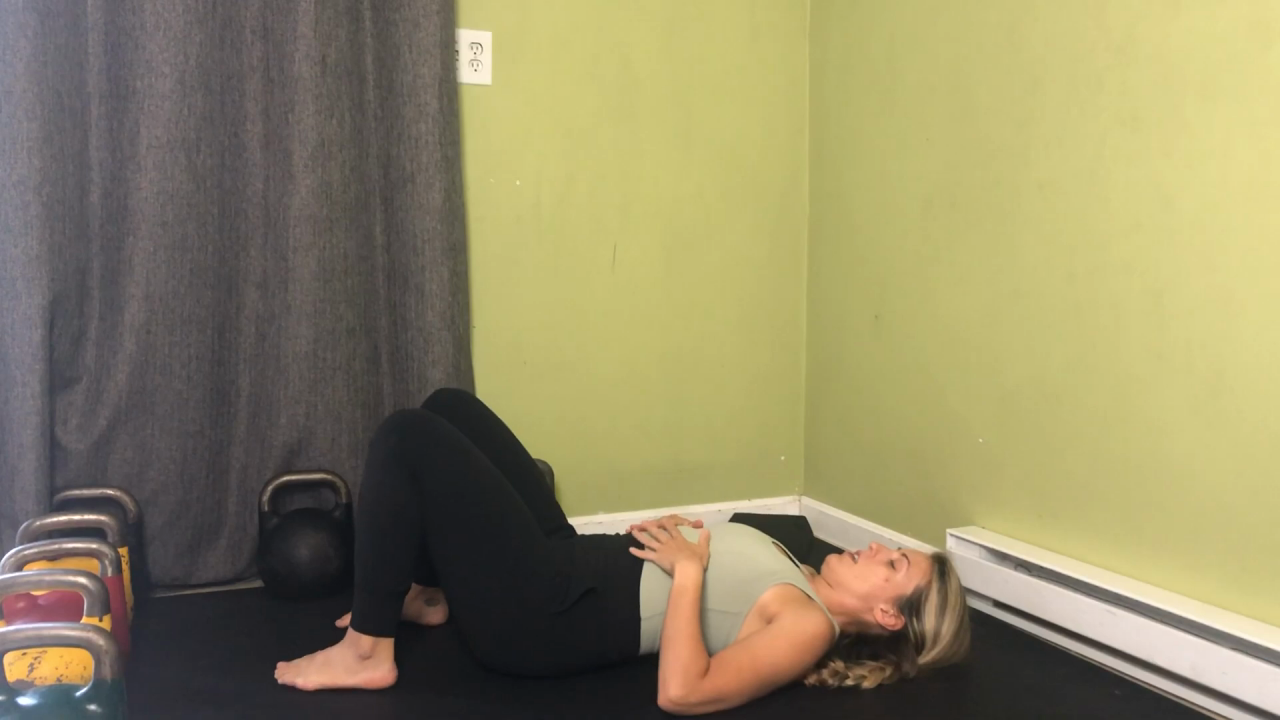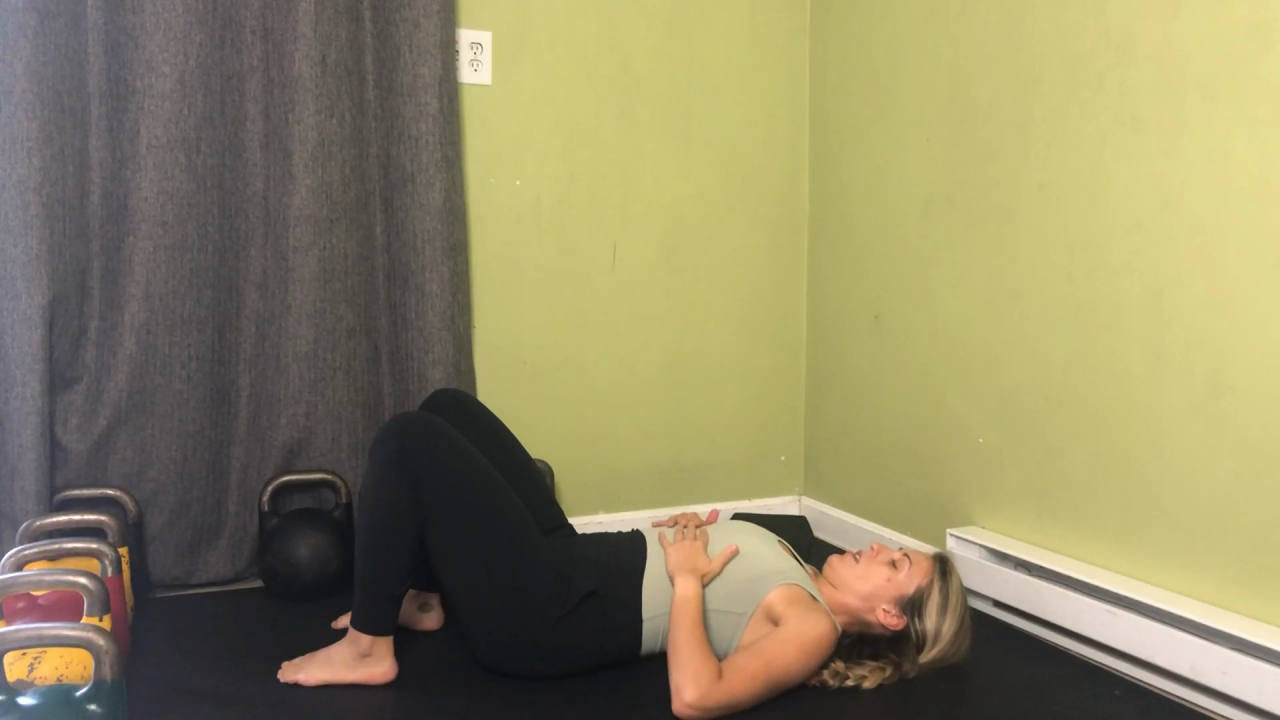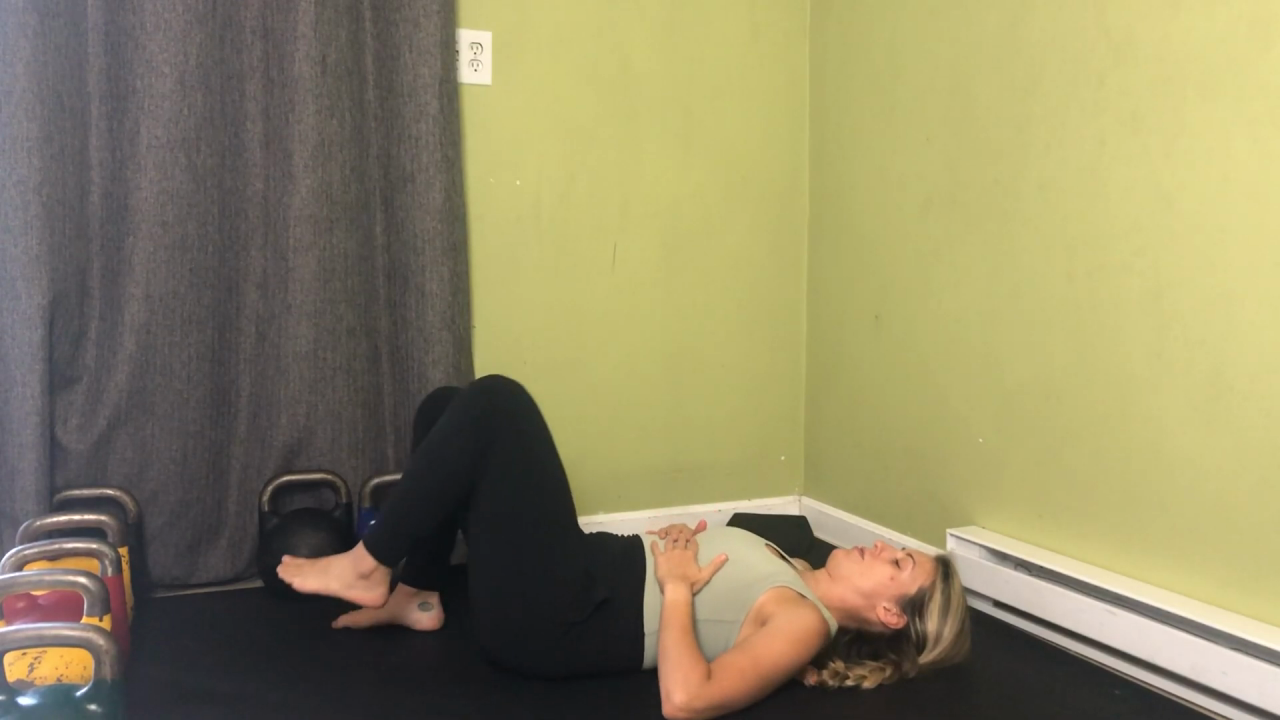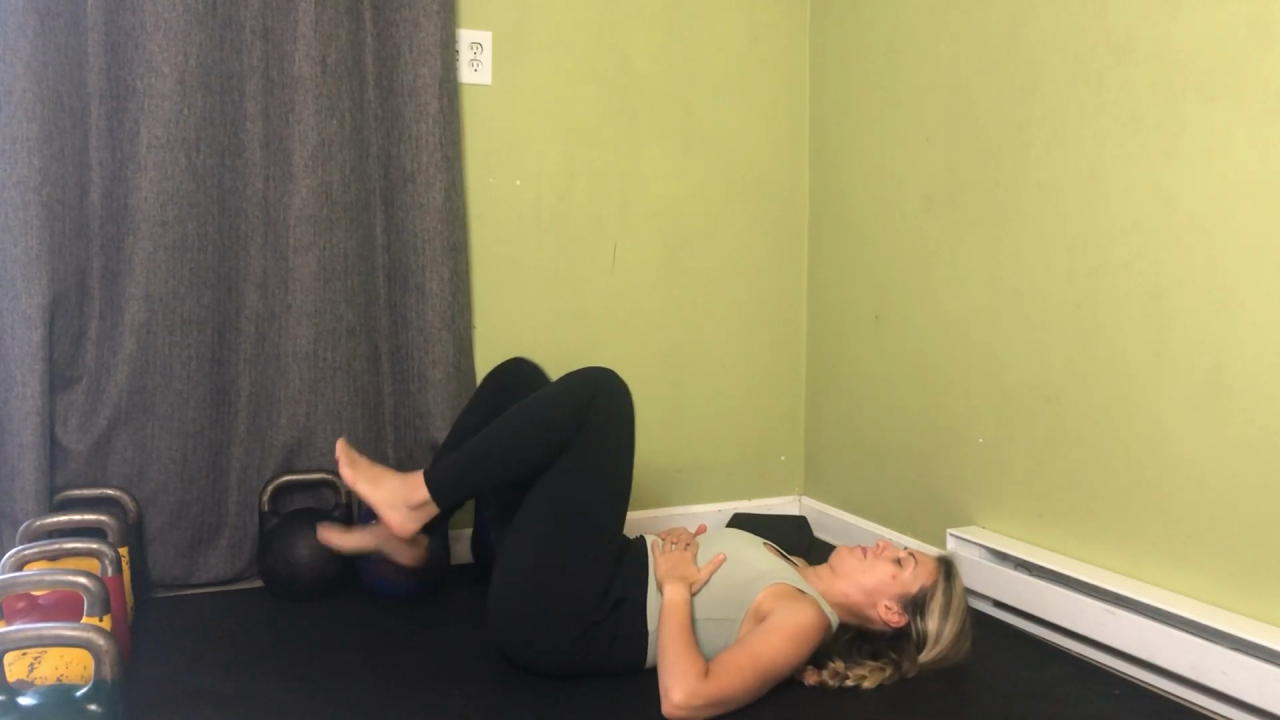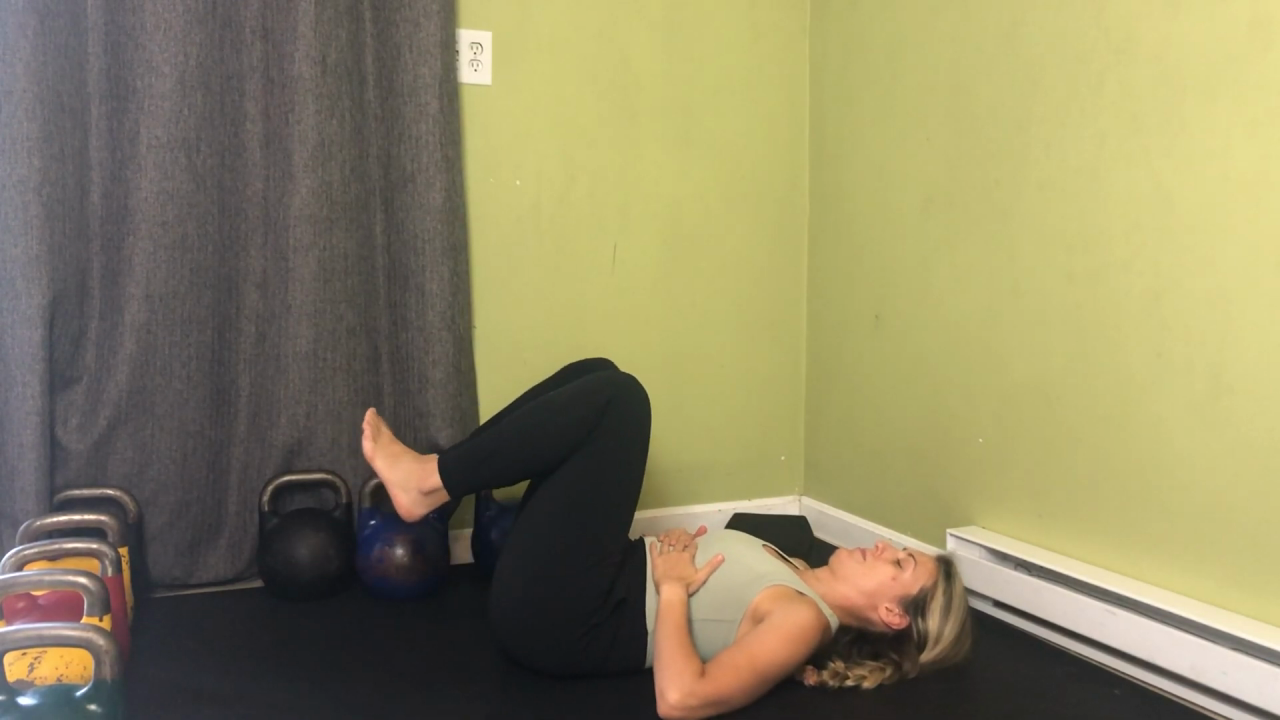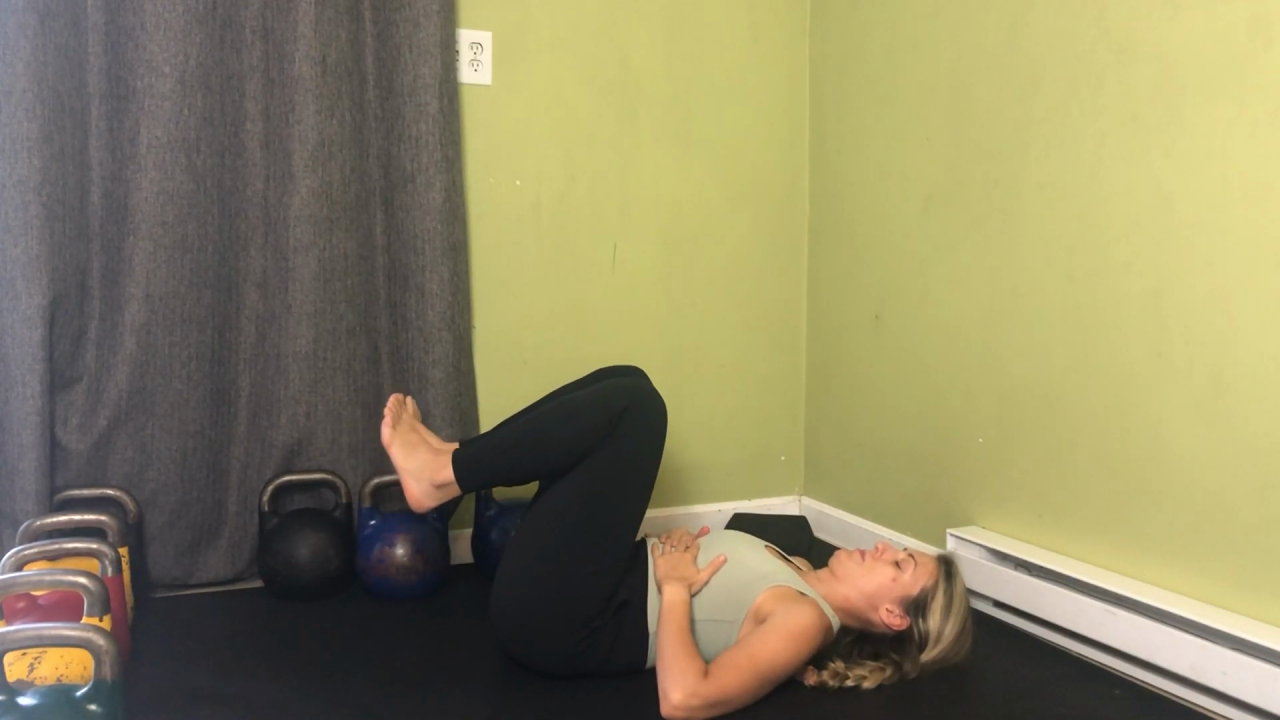
dt=0.4s
person 1, frame 1
left shoulder: (809, 627)
right shoulder: (798, 581)
left wrist: (687, 570)
right wrist: (676, 534)
left hip: (538, 617)
right hip: (569, 563)
left knee: (406, 438)
right knee: (450, 406)
left ankle: (367, 652)
right ankle: (425, 592)
person 1, frame 2
left shoulder: (813, 629)
right shoulder: (801, 580)
left wrist: (687, 579)
right wrist: (690, 533)
left hip: (539, 617)
right hip: (571, 562)
left knee: (405, 443)
right knee: (446, 408)
left ankle: (368, 647)
right ankle: (421, 597)
person 1, frame 3
left shoulder: (806, 624)
right shoulder: (798, 580)
left wrist: (676, 585)
right wrist: (682, 543)
left hip: (547, 620)
right hip: (591, 570)
left knee: (495, 401)
right knee: (445, 406)
left ankle: (366, 568)
right ankle: (415, 597)
person 1, frame 4
left shoulder: (804, 618)
right shoulder: (796, 576)
left wrist: (675, 586)
right wrist: (674, 550)
left hip: (554, 619)
right hip: (583, 585)
left knee: (598, 392)
right knee: (518, 375)
left ankle: (414, 501)
right ankle: (411, 517)
person 1, frame 5
left shoulder: (803, 620)
right shoulder: (799, 579)
left wrist: (674, 586)
right wrist: (672, 551)
left hip: (553, 615)
right hip: (567, 592)
left knee: (617, 398)
right knee: (597, 378)
left ankle: (430, 482)
right ankle: (435, 473)
person 1, frame 6
left shoulder: (805, 620)
right shoulder: (797, 576)
left wrist: (674, 587)
right wrist: (675, 557)
left hip: (556, 617)
right hip: (573, 588)
left knee: (633, 406)
right knee: (627, 386)
left ankle: (443, 476)
right ankle: (455, 458)
